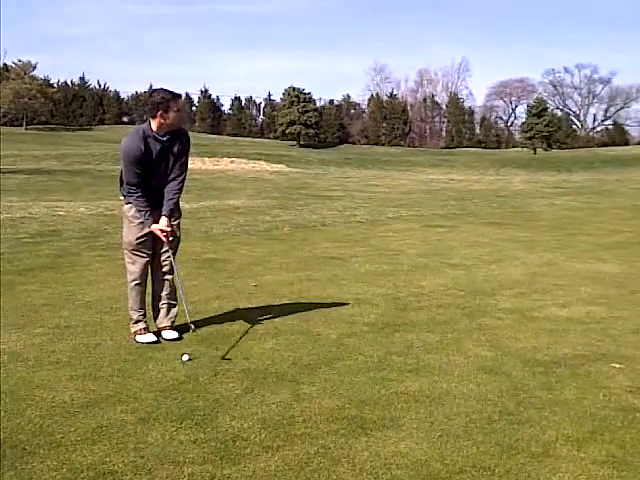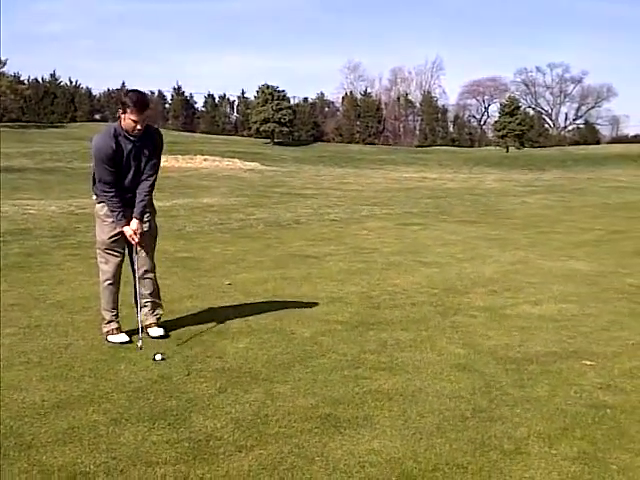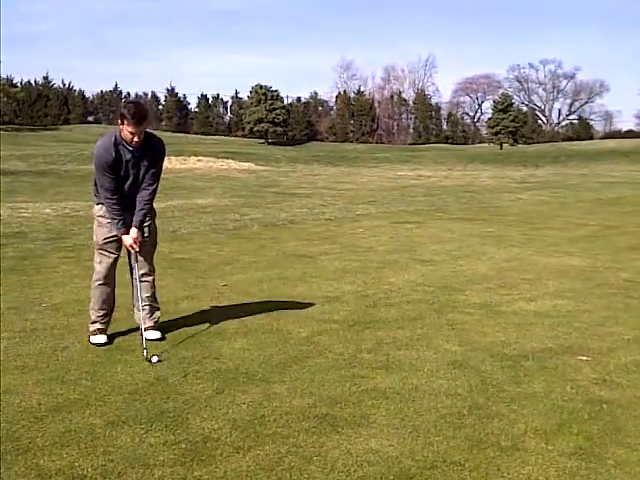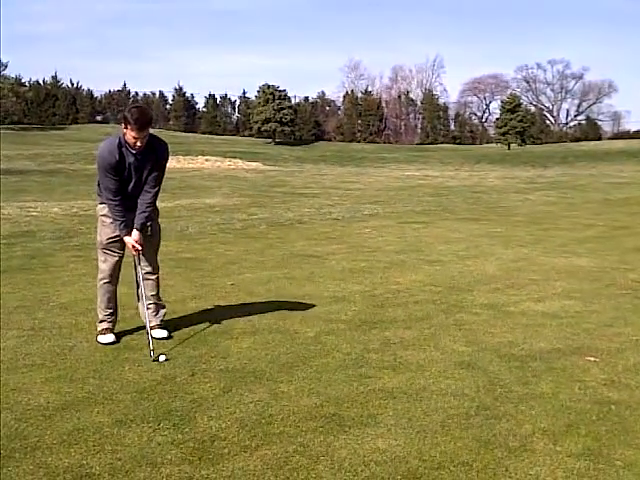
dt=0.5s
person 1, frame 1
left shoulder: (181, 138)
right shoulder: (133, 143)
left elbow: (176, 179)
right elbow: (134, 188)
left wrist: (166, 216)
right wrist: (150, 222)
left hip: (167, 208)
right hip: (138, 208)
left knee: (165, 267)
right knee: (138, 269)
left ankle: (165, 320)
right ankle: (138, 324)
person 1, frame 2
left shoulder: (154, 137)
right shoulder: (104, 142)
left elbow: (148, 180)
right elbow: (107, 187)
left wrist: (137, 217)
right wrist: (123, 223)
left hip: (141, 206)
right hip: (110, 208)
left knee: (146, 265)
right knee: (110, 268)
left ankle: (150, 318)
right ankle: (110, 324)
person 1, frame 3
left shoulder: (156, 146)
right shoulder: (105, 148)
left elbow: (148, 189)
right elbow: (109, 194)
left wrist: (136, 226)
right wrist: (122, 231)
left hip: (141, 209)
right hip: (109, 209)
left knee: (145, 267)
right knee: (104, 269)
left ankle: (148, 321)
right ankle: (98, 325)
person 1, frame 4
left shoulder: (159, 149)
right shoulder: (108, 151)
left elbow: (150, 191)
right elbow: (112, 196)
left wrist: (138, 227)
right wrist: (124, 233)
left hip: (144, 210)
right hip: (112, 210)
left knee: (149, 266)
right knee: (108, 268)
left ankle: (154, 319)
right ankle: (105, 324)
